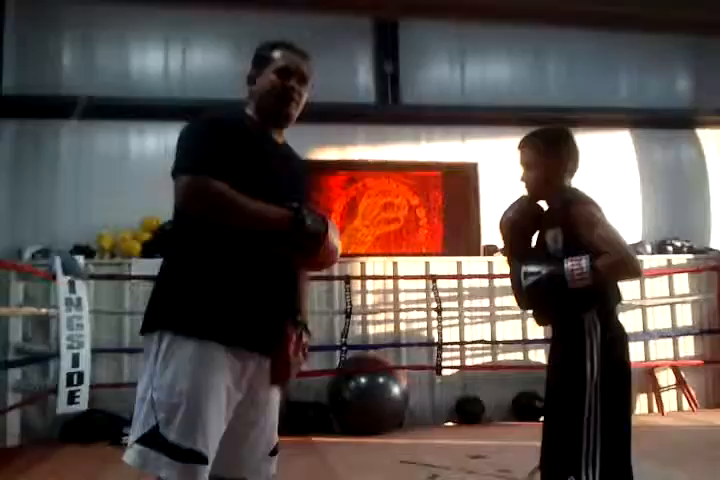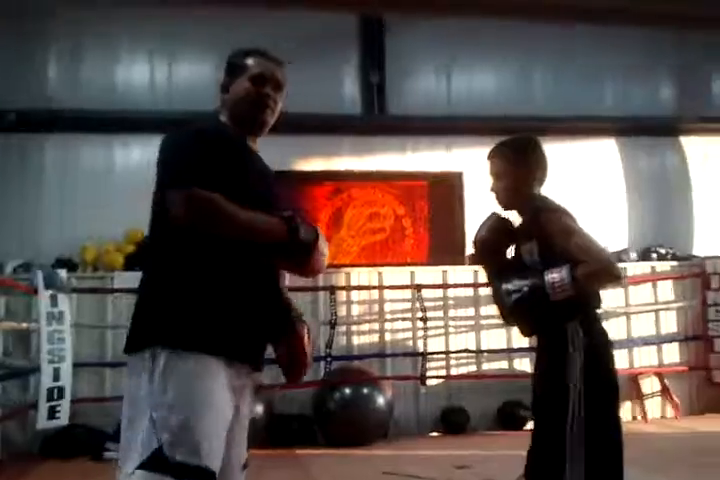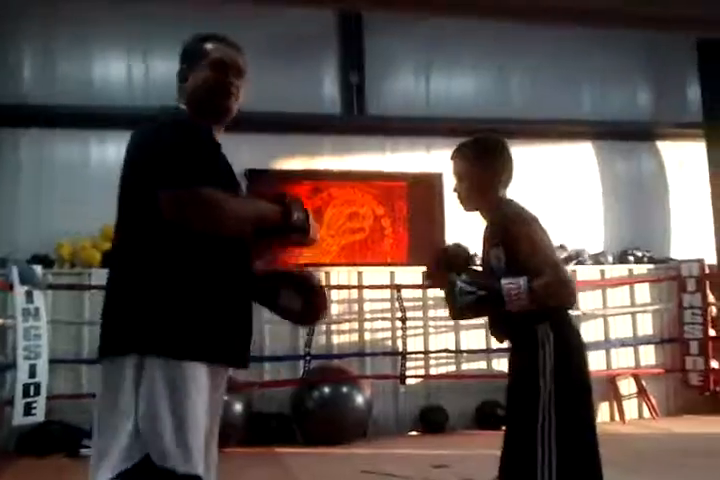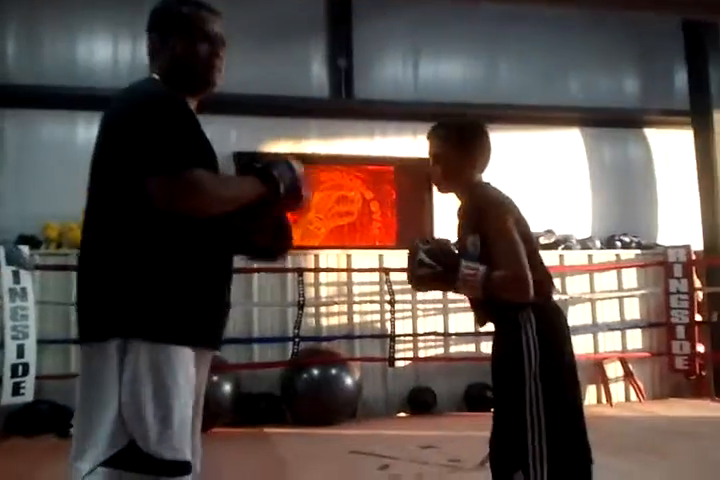
dt=0.2s
person 1, frame 1
left shoulder: (294, 166)
right shoulder: (215, 131)
right elbow: (196, 195)
left wrist: (293, 324)
right wrist: (299, 222)
left hip: (260, 338)
right hip: (196, 327)
person 1, frame 2
left shoulder: (260, 170)
right shoulder: (197, 142)
right elbow: (190, 207)
left wrist: (286, 320)
right wrist: (292, 231)
left hip: (233, 345)
right hip: (182, 339)
person 1, frame 3
left shoulder: (200, 145)
right shoulder: (169, 134)
right elbow: (187, 208)
right wrist: (283, 212)
left hip: (197, 341)
right hip: (159, 340)
person 1, frame 4
left shoulder: (169, 113)
right shoulder: (150, 106)
right elbow: (180, 194)
left wrist: (246, 229)
right wrist: (270, 182)
left hip: (170, 321)
right hip: (140, 323)
person 2, frame 1
left shoulder: (578, 209)
right shoulder: (550, 217)
left elbow: (627, 264)
right elbow: (535, 302)
left wrist: (558, 273)
right wrist: (517, 247)
left hip: (592, 338)
right hip: (569, 340)
person 2, frame 2
left shoulder: (550, 218)
right shoulder: (526, 228)
left elbow: (608, 269)
right elbow: (522, 304)
left wrist: (539, 286)
right wrist: (496, 264)
left hip: (575, 345)
right hip: (555, 348)
person 2, frame 3
left shoulder: (516, 223)
right shoulder: (496, 226)
left elbow: (563, 289)
left wrist: (494, 292)
right wrist: (461, 284)
left hip: (547, 347)
right hip: (530, 348)
person 2, frame 4
left shoulder: (492, 208)
right shoulder: (471, 209)
left elbow: (521, 286)
left wrist: (454, 273)
right wrist: (444, 269)
left hip: (531, 331)
right hip: (514, 331)
left knee: (534, 451)
right knee: (512, 449)
